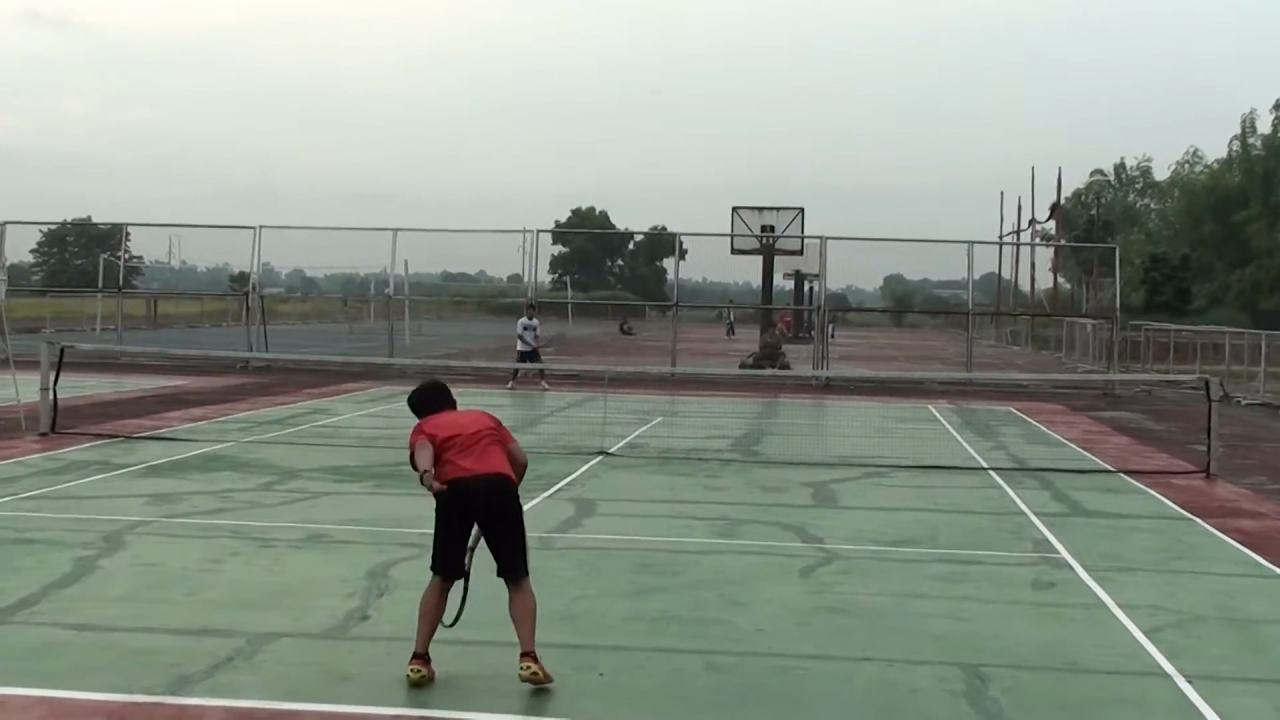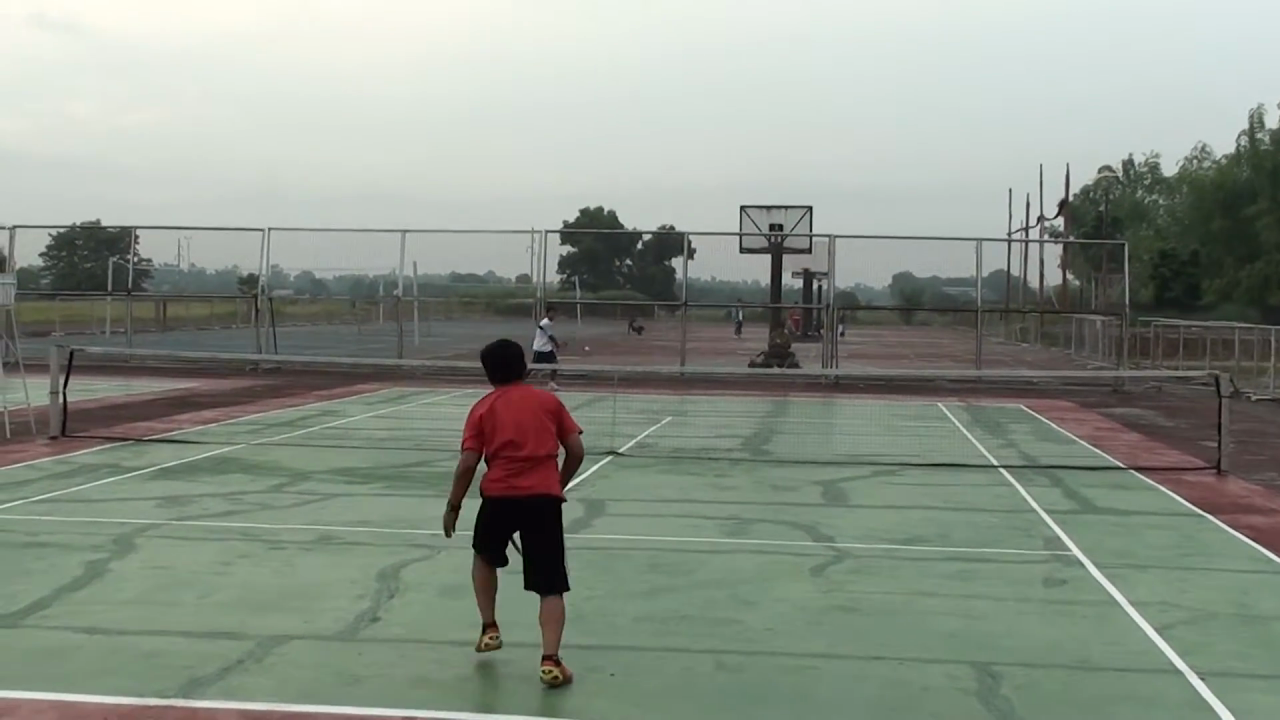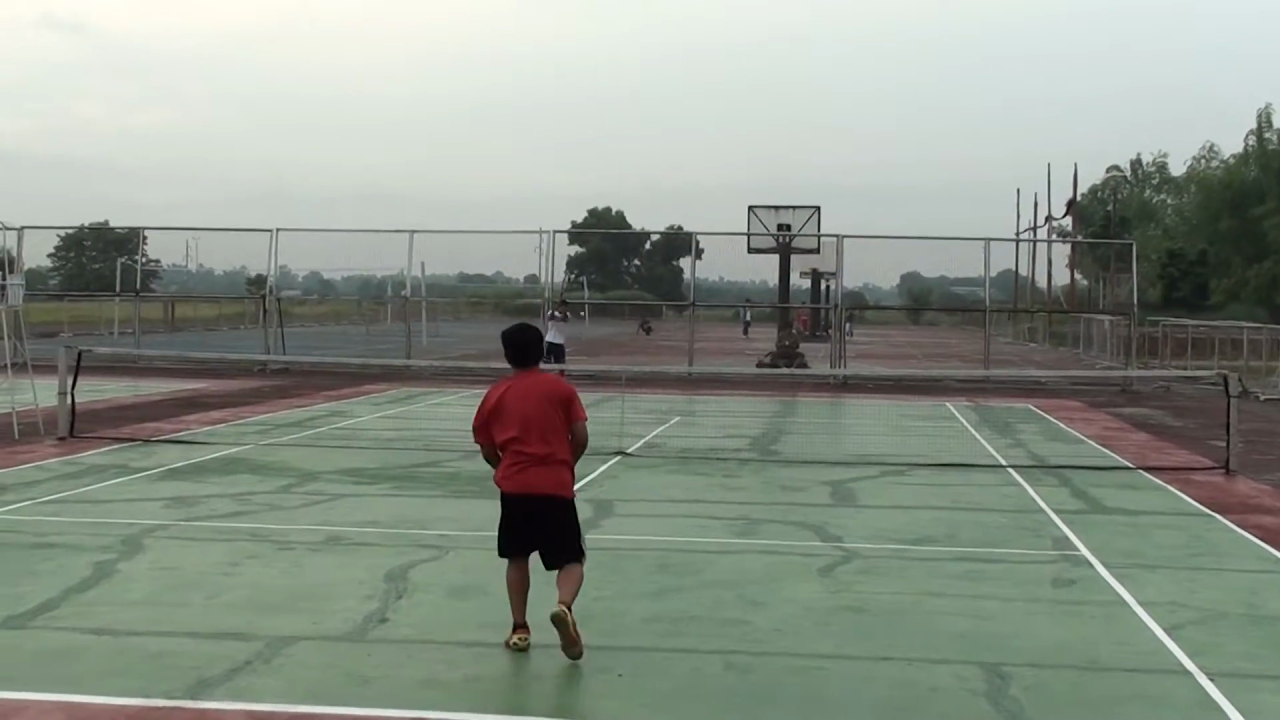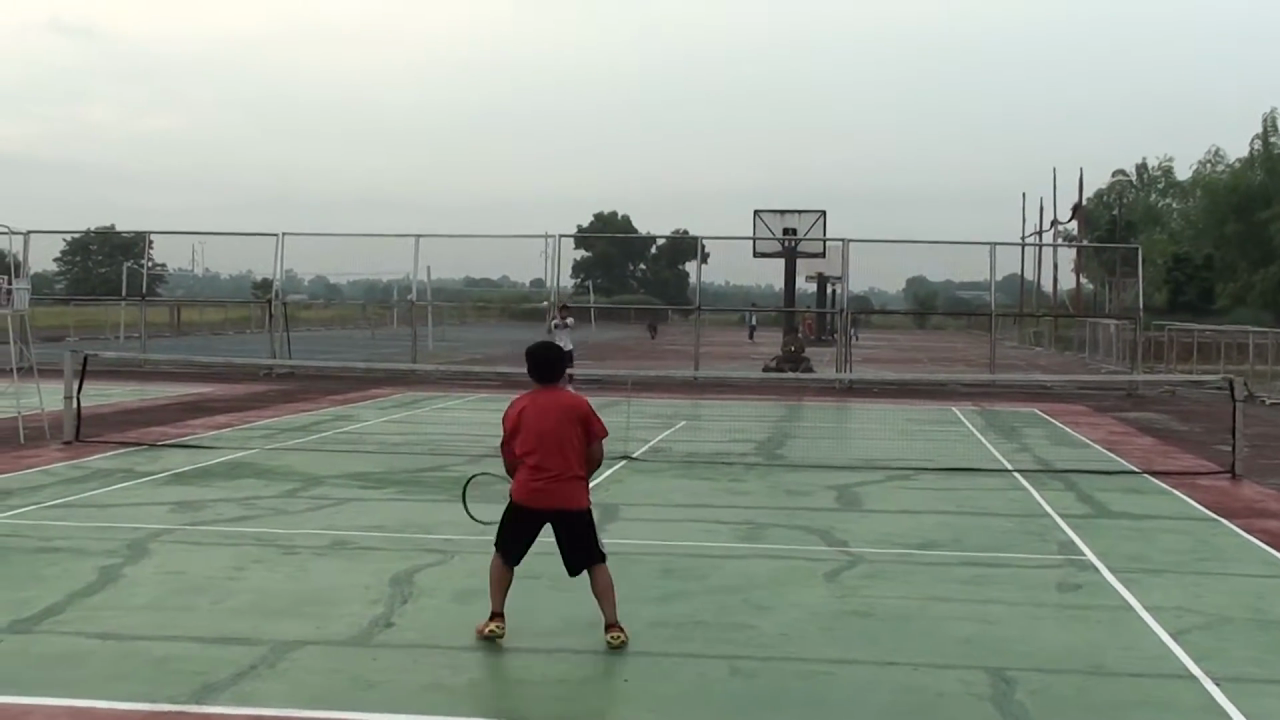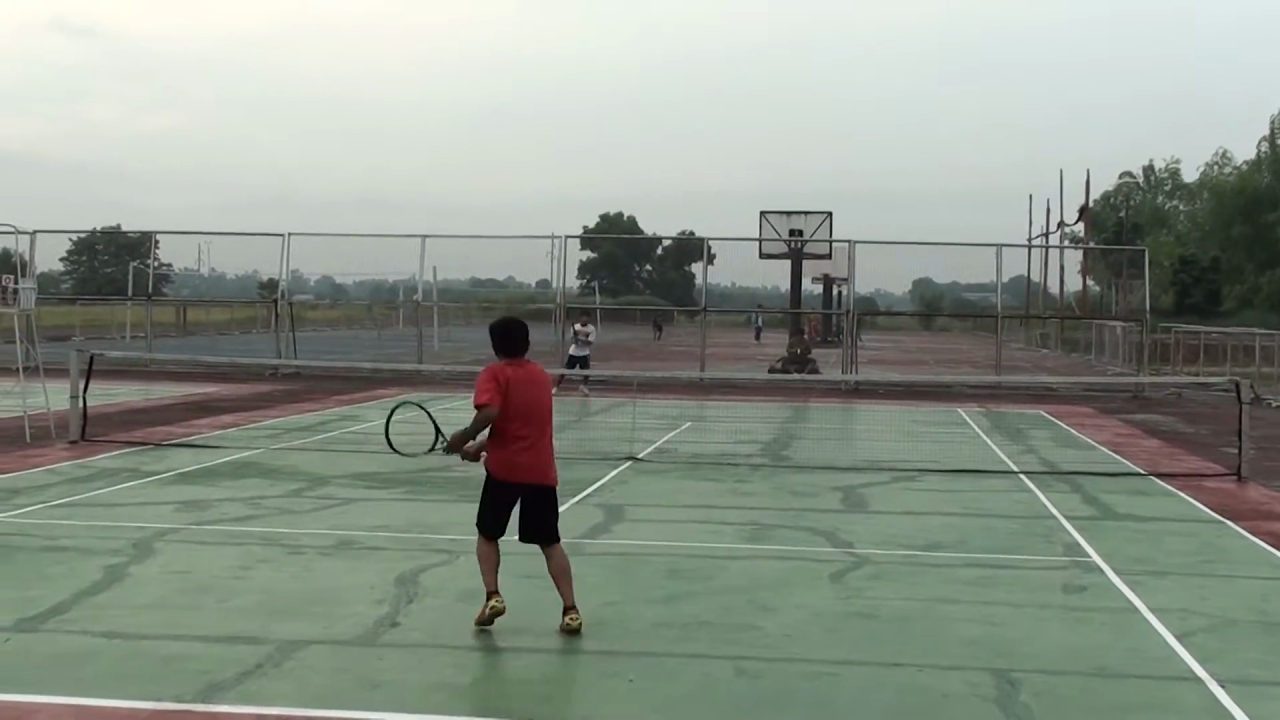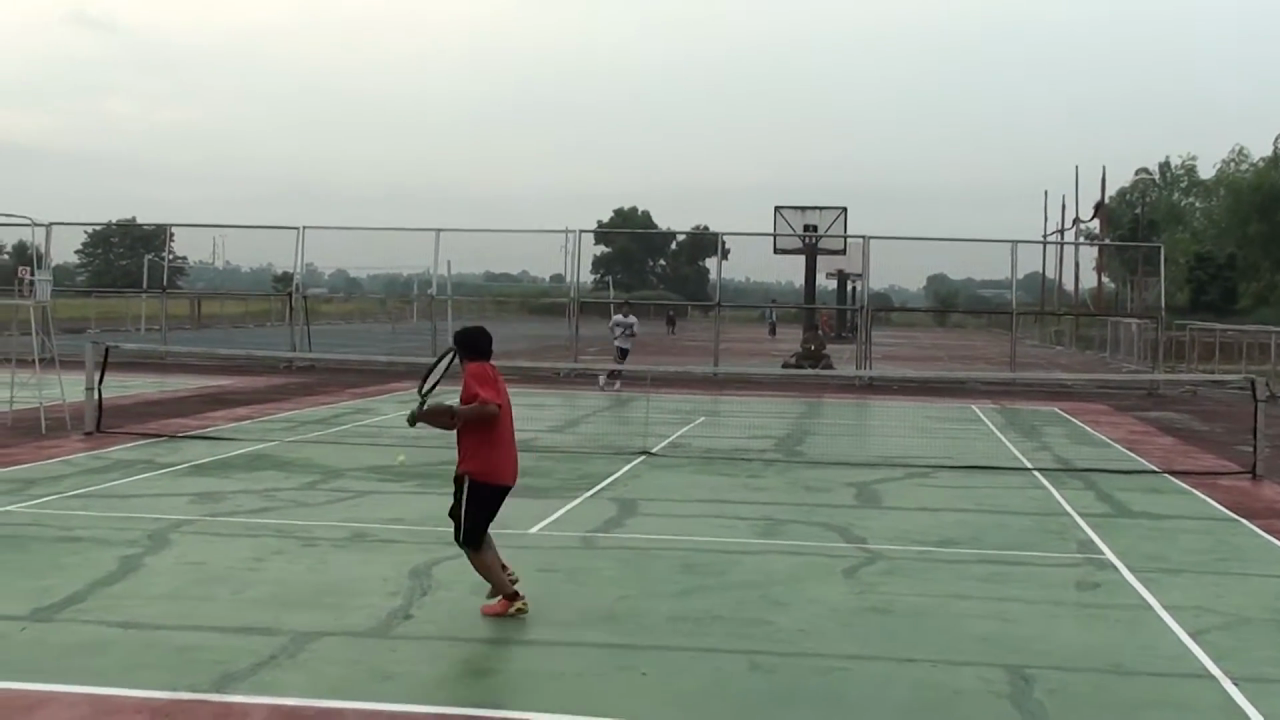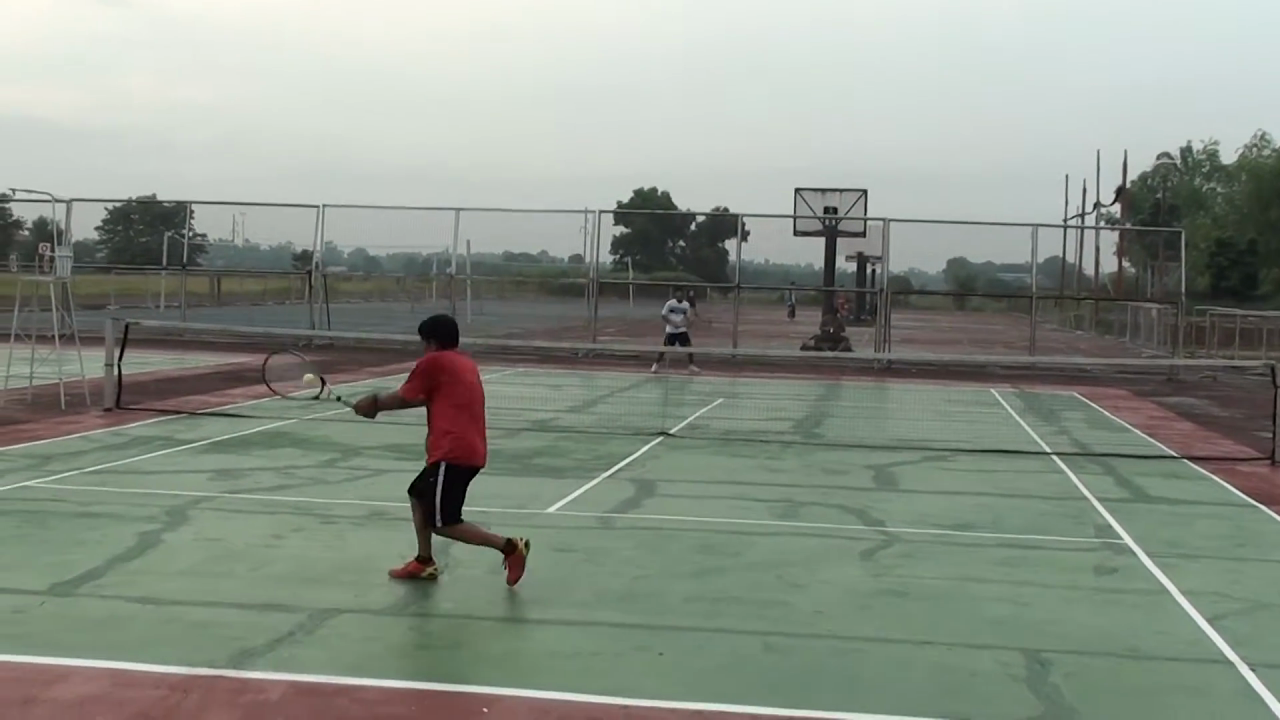
dt=0.3s
person 1, frame 1
left shoulder: (423, 428)
right shoulder: (485, 417)
left elbow: (425, 452)
right elbow: (521, 461)
left wrist: (427, 475)
left hip: (454, 491)
right hip: (499, 486)
left knee: (442, 578)
right knee: (518, 580)
left ankle: (419, 660)
right ankle: (529, 660)
person 1, frame 2
left shoulder: (482, 409)
right shoulder: (549, 401)
left elbow: (467, 464)
right elbow: (577, 451)
left wrist: (452, 507)
right wrist: (558, 484)
left hip: (499, 495)
right hip: (544, 496)
left knee: (484, 557)
right knee: (551, 588)
left ankle: (490, 628)
right ankle: (551, 660)
person 1, frame 3
left shoulder: (495, 395)
right shoulder: (561, 388)
left elbow: (487, 451)
right elbow: (580, 438)
left hip: (513, 487)
right hip: (555, 487)
left knee: (516, 558)
right knee: (571, 561)
left ankle: (519, 629)
right ankle: (564, 608)
person 1, frame 4
left shoulder: (517, 407)
right shoulder: (579, 405)
left elbow: (509, 460)
right elbow: (596, 455)
left hip: (526, 496)
right hip: (571, 497)
left knee: (503, 555)
right knee: (595, 561)
left ankle: (496, 620)
right ankle: (612, 627)
person 1, frame 5
left shoulder: (494, 374)
right shoulder: (542, 376)
left elbow: (489, 414)
left wrist: (462, 438)
right wrist: (483, 445)
left hip: (504, 469)
right hip: (542, 472)
left knee: (487, 535)
right knee: (549, 541)
left ankle: (493, 598)
right ankle: (570, 611)
person 1, frame 6
left shoulder: (477, 372)
right shoulder: (489, 374)
left elbow: (489, 409)
right elbow: (458, 422)
left wrist: (449, 410)
right wrist: (428, 414)
left hip: (480, 471)
right hip: (501, 471)
left knee: (468, 541)
right knee: (468, 525)
left ankle: (511, 597)
right ankle: (502, 574)
person 1, frame 7
left shoulder: (433, 363)
right shoulder: (467, 365)
left elbow: (403, 399)
left wrist: (372, 403)
right wrist: (377, 402)
left hip: (455, 454)
right hip: (469, 449)
left knee: (442, 523)
right knee: (418, 495)
left ankle: (509, 545)
right ankle: (425, 561)
